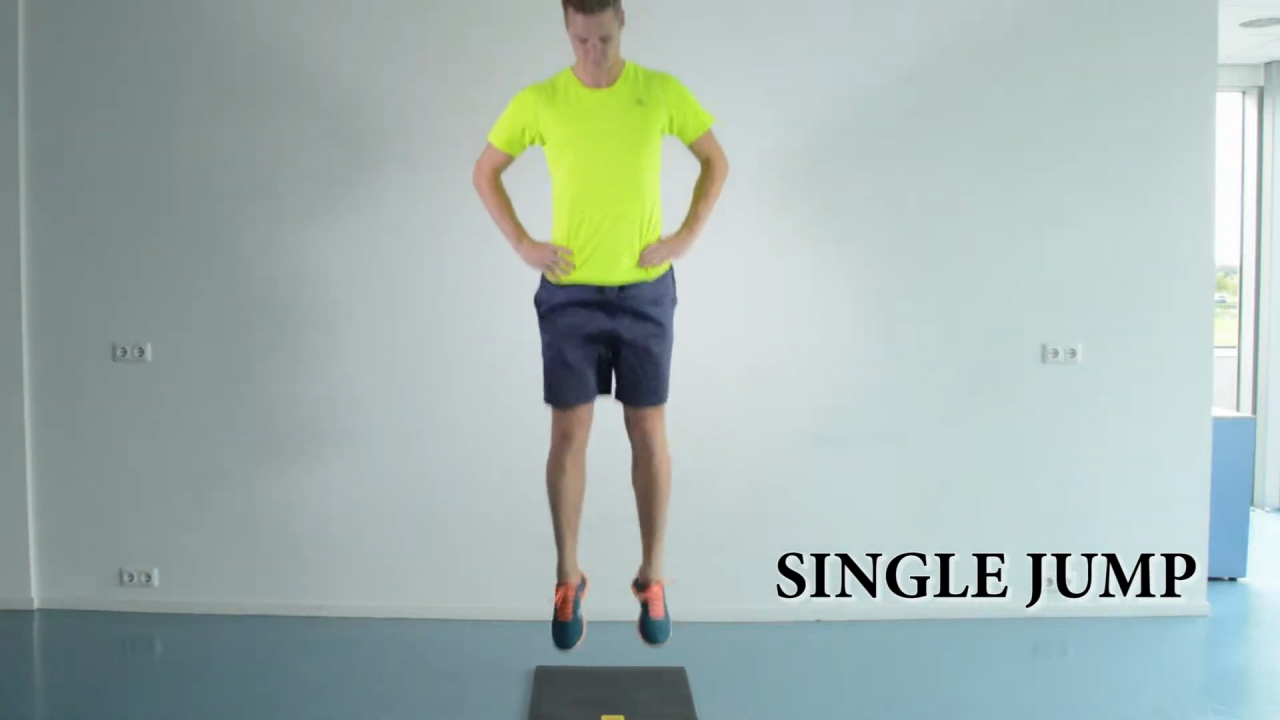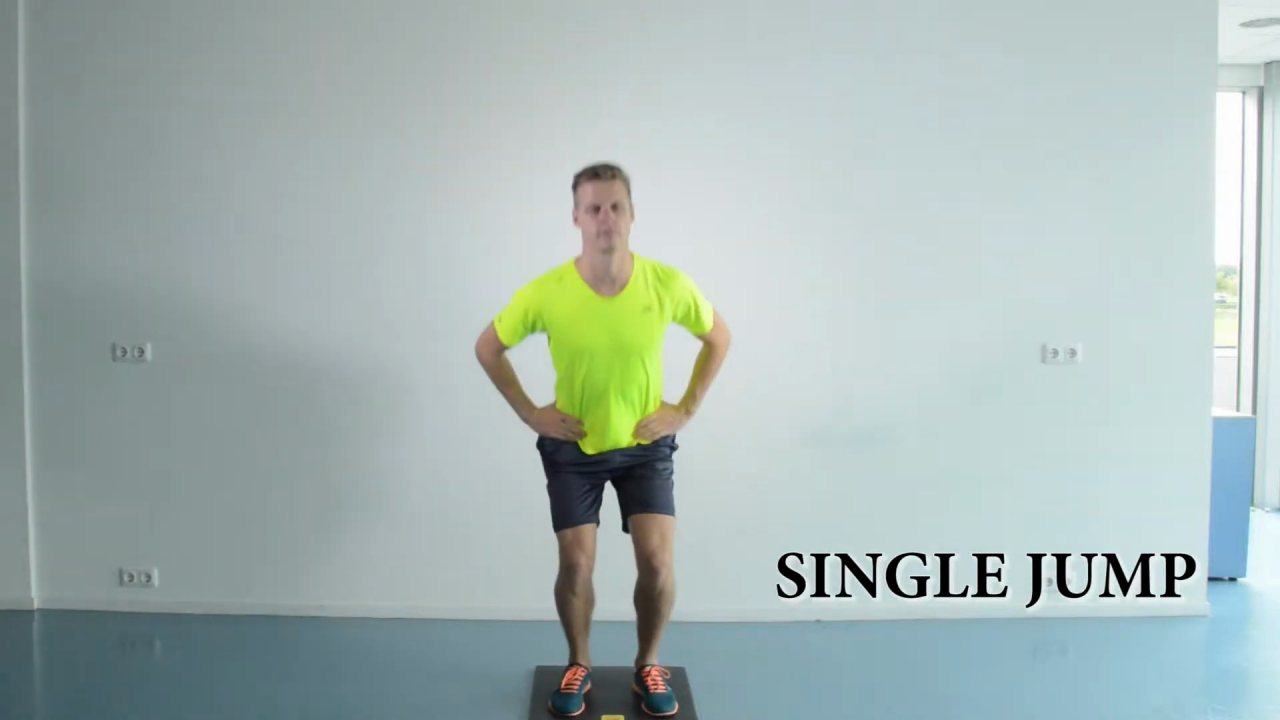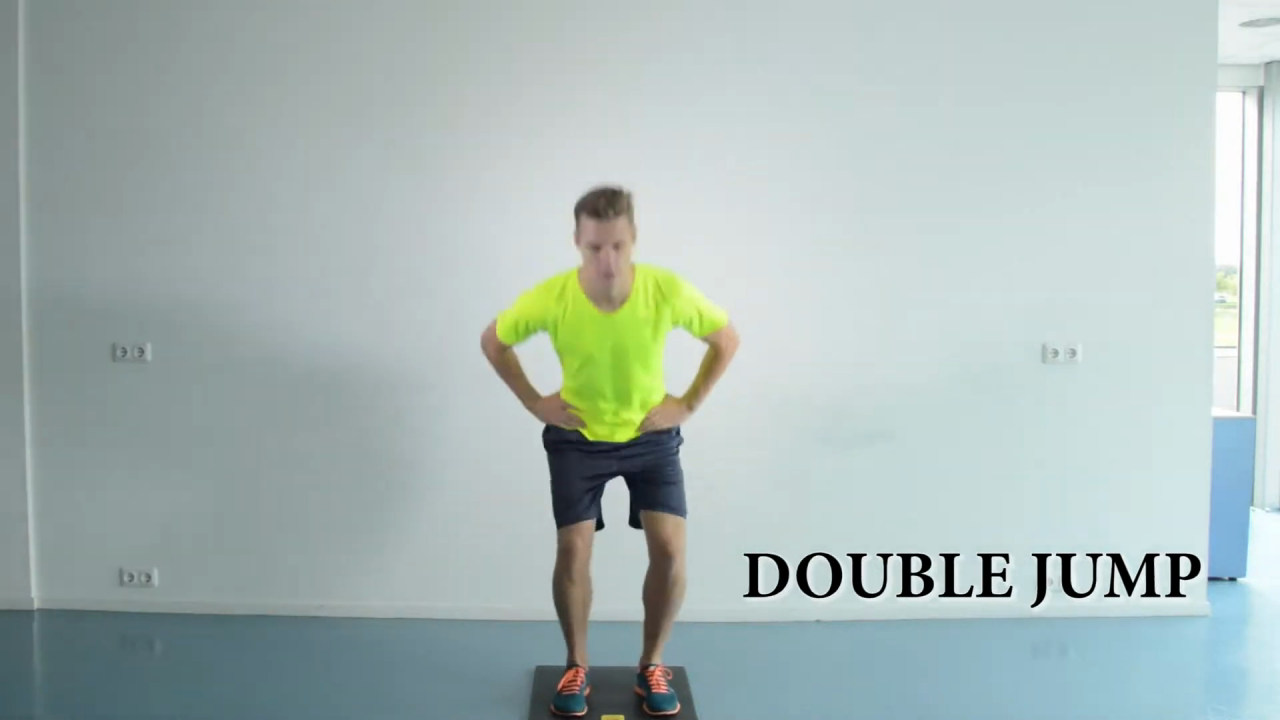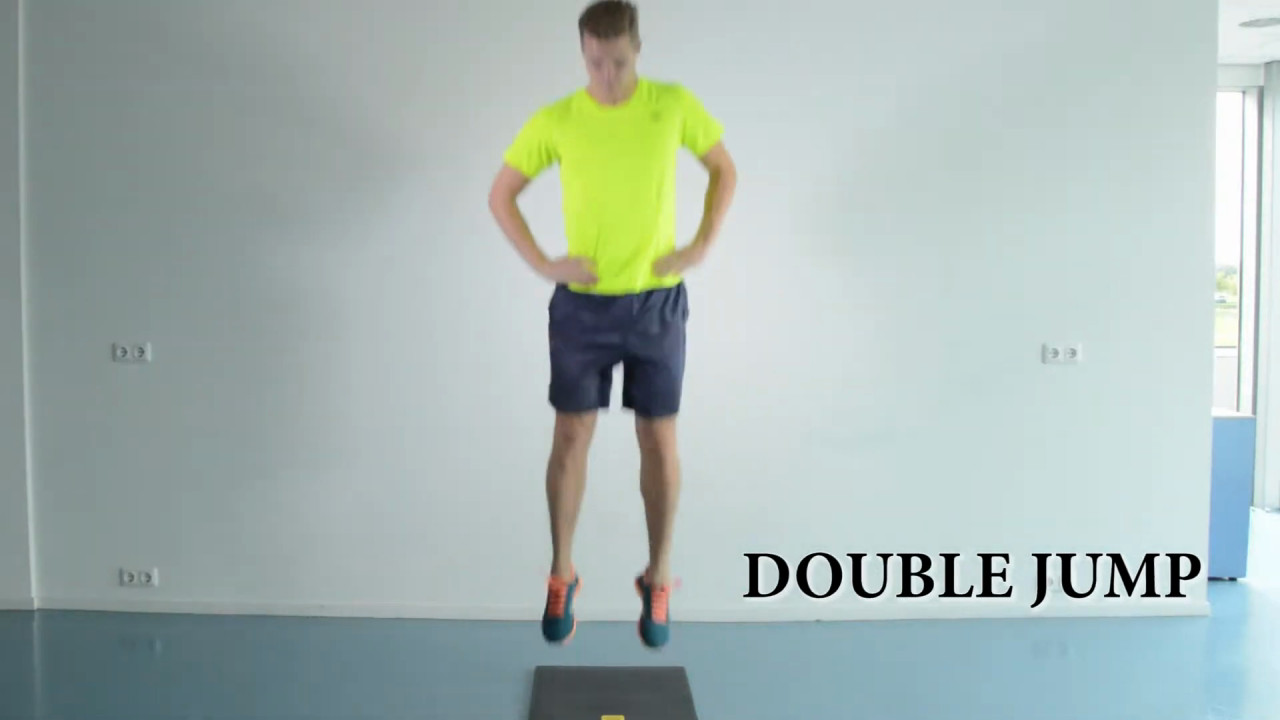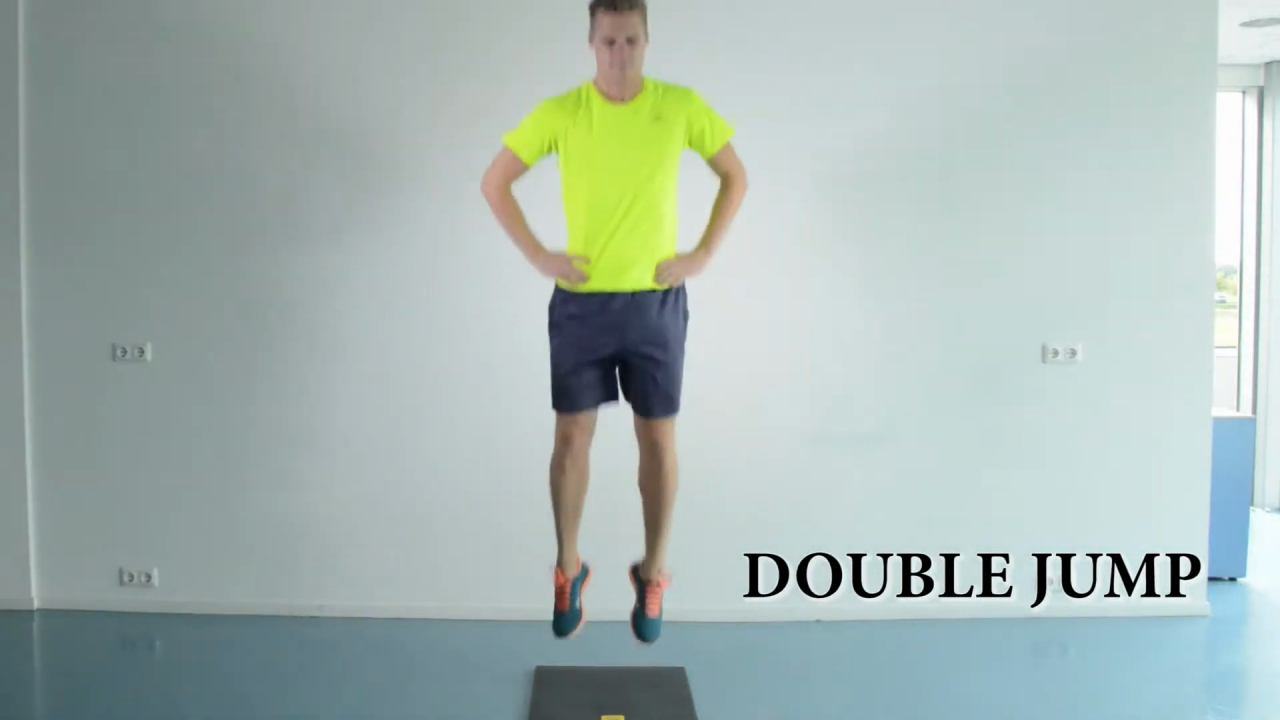
dt=1s
person 1, frame 1
left shoulder: (660, 90)
right shoulder: (538, 100)
left elbow: (715, 161)
right elbow: (486, 171)
left wrist: (687, 235)
right wrist: (523, 245)
left hip: (645, 289)
right hip: (570, 293)
left knee: (647, 432)
right knee: (569, 434)
left ankle: (651, 578)
right ankle: (569, 579)
person 1, frame 2
left shoulder: (668, 284)
right shoulder: (546, 293)
left elbow: (718, 338)
right elbow: (487, 348)
left wrist: (686, 410)
right wrist: (531, 413)
left hip: (645, 445)
right hip: (572, 446)
left knee: (657, 560)
right knee: (576, 563)
left ankle: (648, 665)
right ankle: (578, 665)
person 1, frame 3
left shoulder: (668, 290)
right shoulder: (550, 297)
left elbow: (726, 340)
right elbow: (493, 342)
left wrist: (690, 403)
right wrist: (534, 401)
left hip: (649, 433)
right hip: (577, 434)
left knee: (669, 549)
right knee: (573, 551)
left ankle: (652, 665)
right ankle: (577, 665)
person 1, frame 4
left shoulder: (674, 103)
right shoulder: (556, 120)
left elbow: (722, 169)
right elbow: (502, 193)
left wrist: (699, 247)
right wrist: (540, 263)
left hip: (657, 301)
right hip: (582, 304)
left knee: (659, 442)
right knee: (571, 437)
left ankle: (658, 579)
right ankle: (561, 575)
person 1, frame 5
left shoulder: (681, 106)
right shoulder: (559, 112)
left elbow: (734, 175)
right elbow: (495, 180)
left wrist: (702, 254)
right wrist: (538, 256)
left hip: (656, 303)
right hip: (581, 305)
left knee: (657, 438)
right knee: (573, 435)
left ankle: (653, 570)
right ankle: (567, 568)
